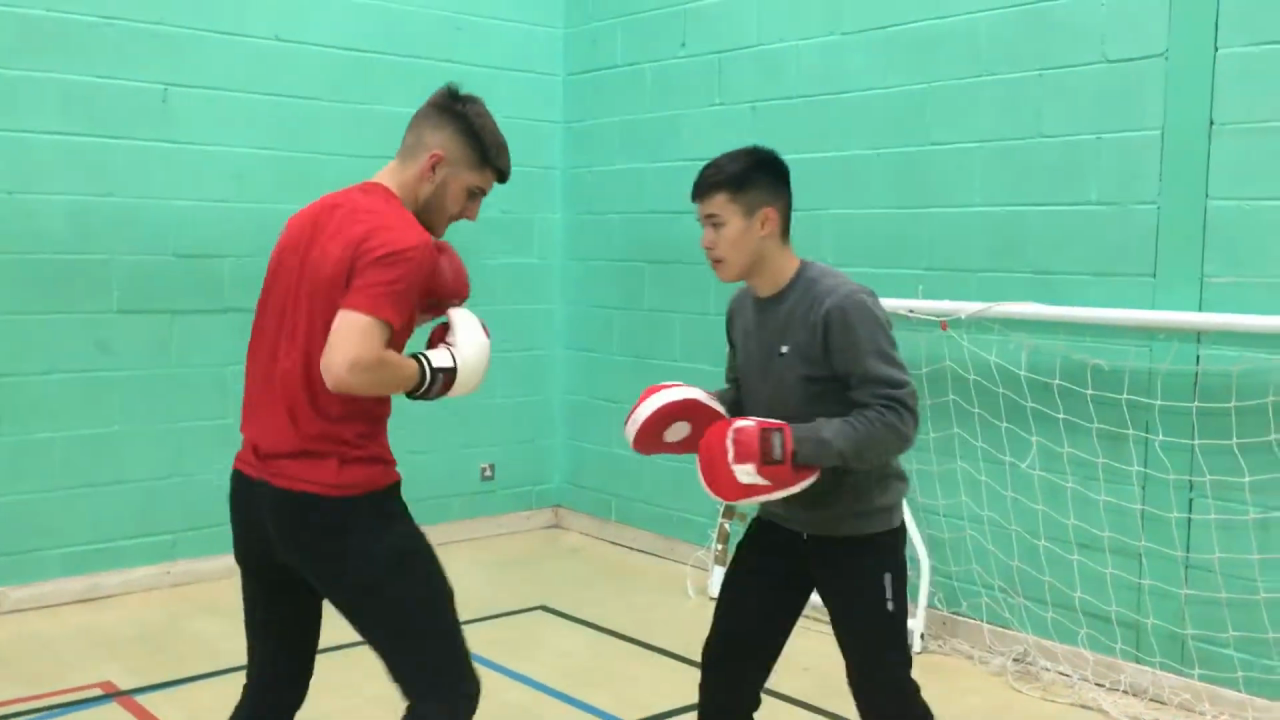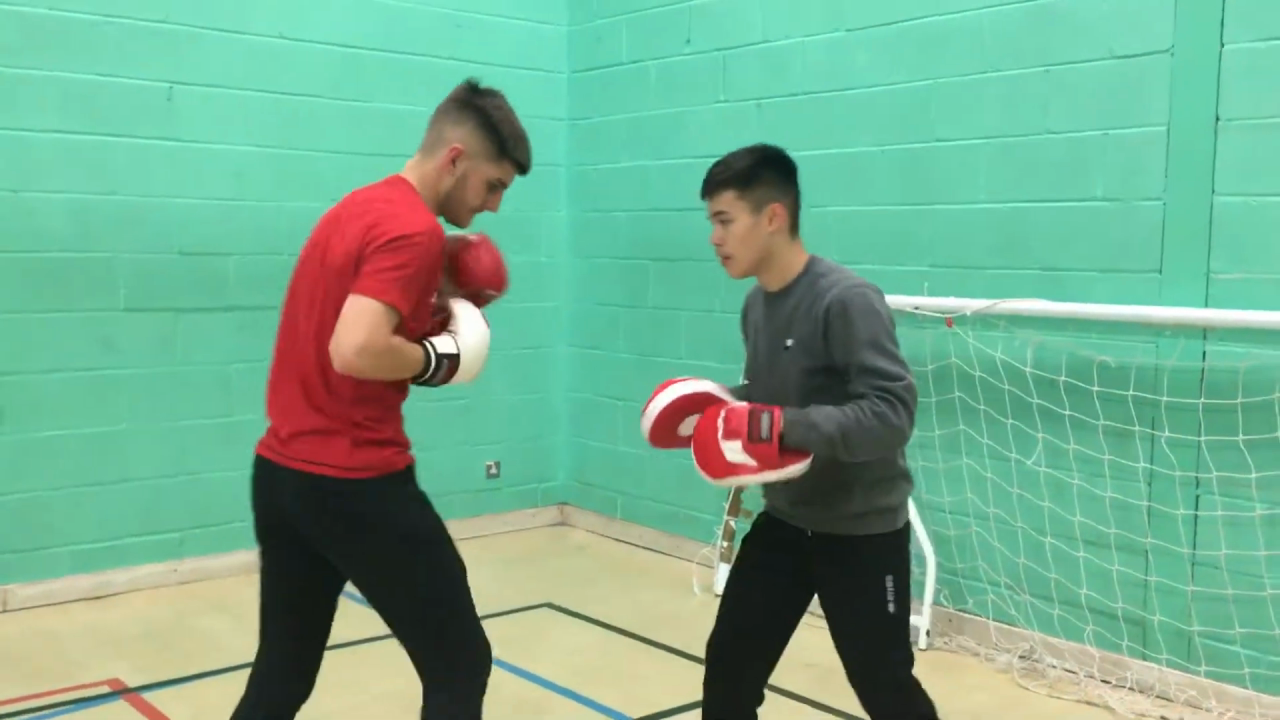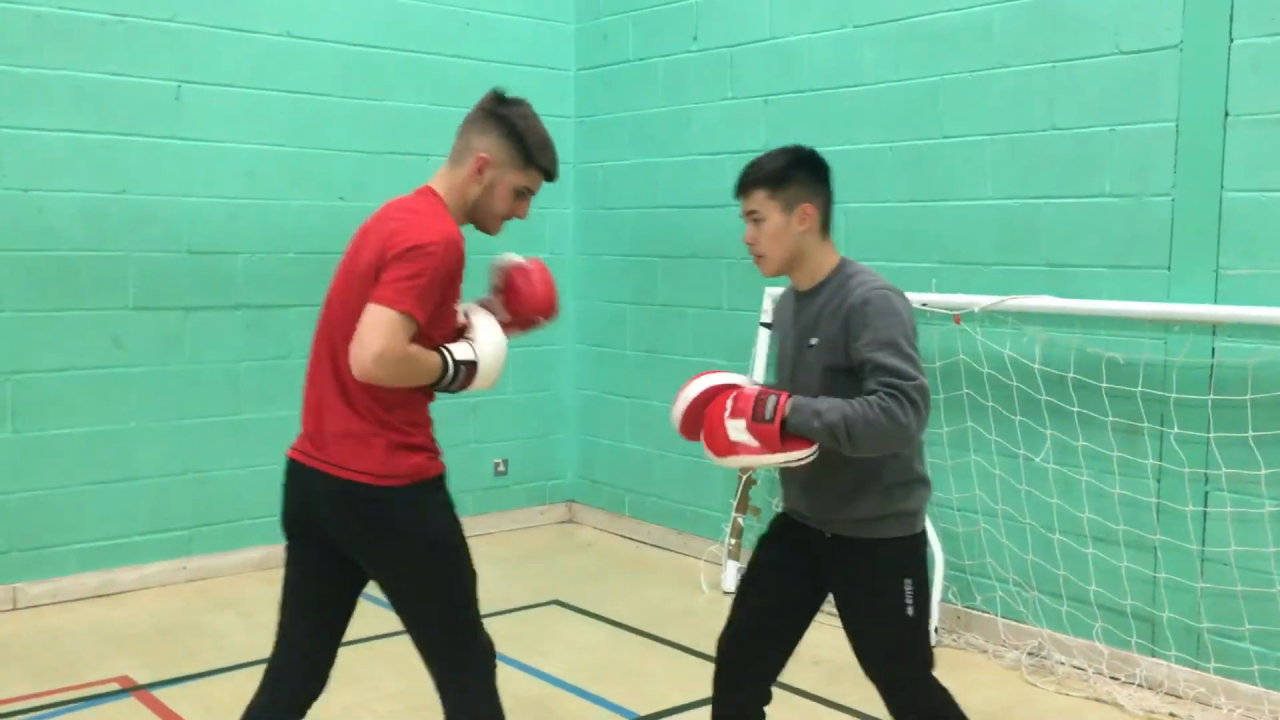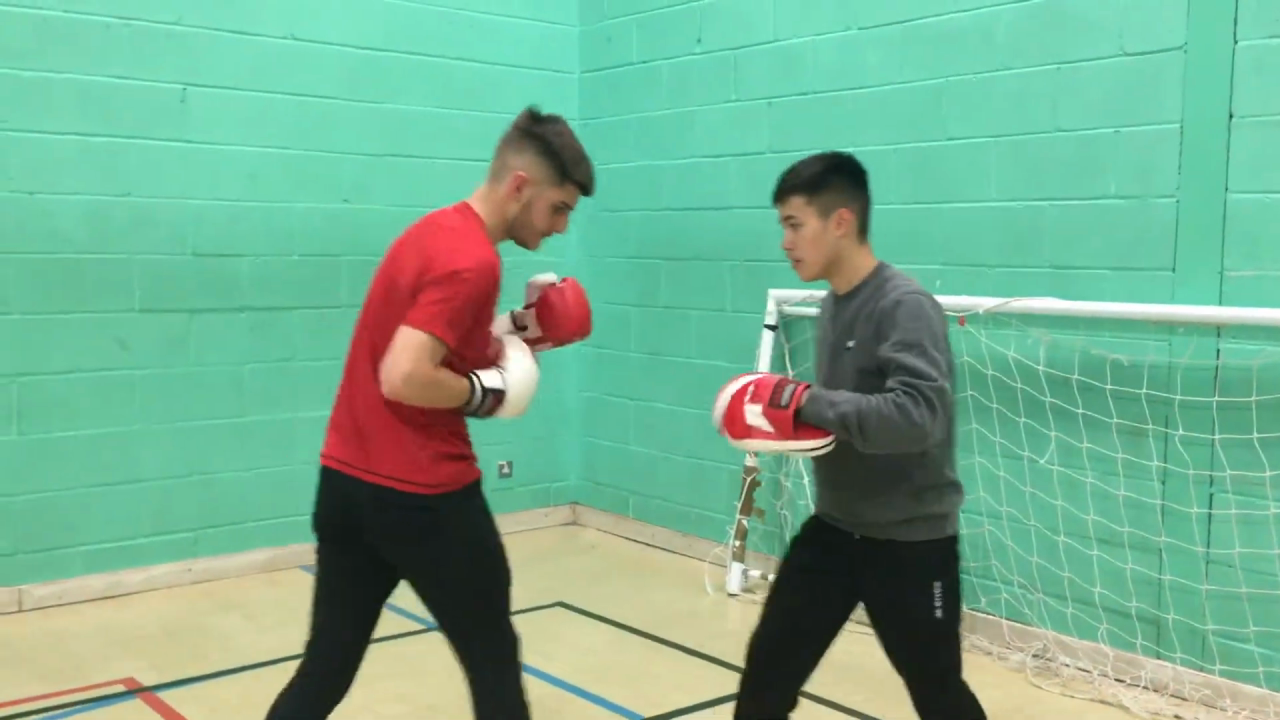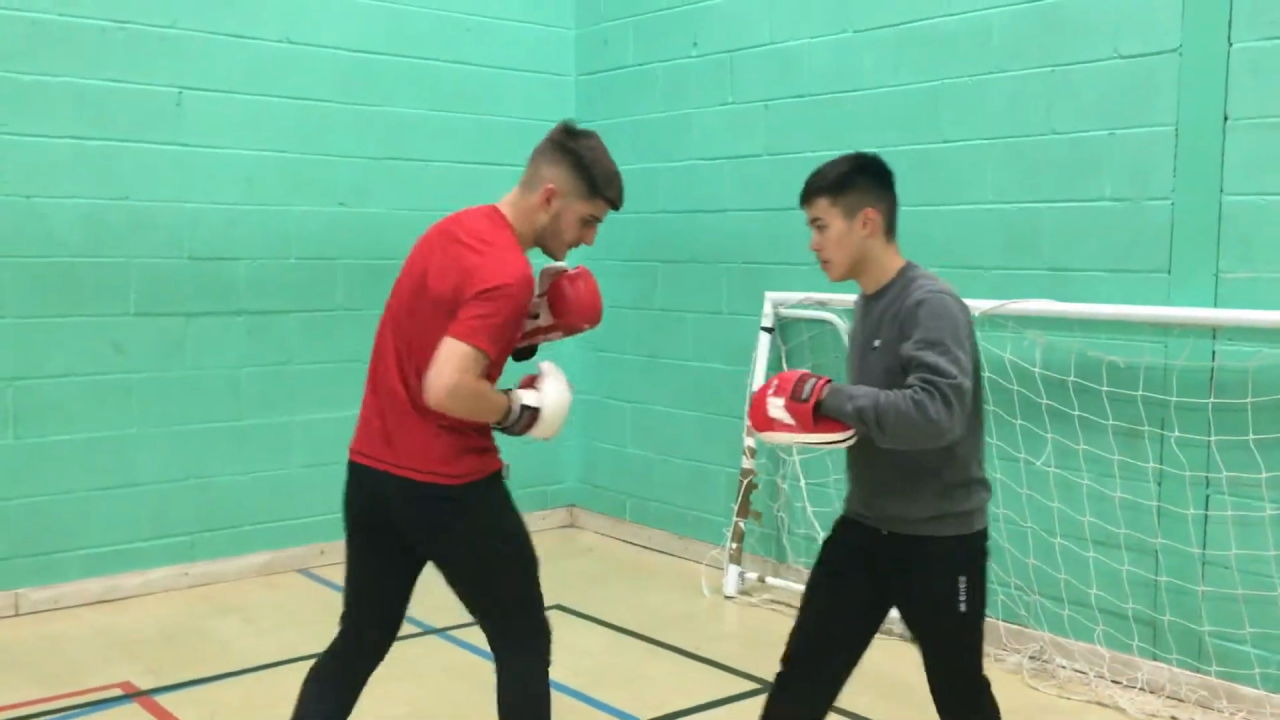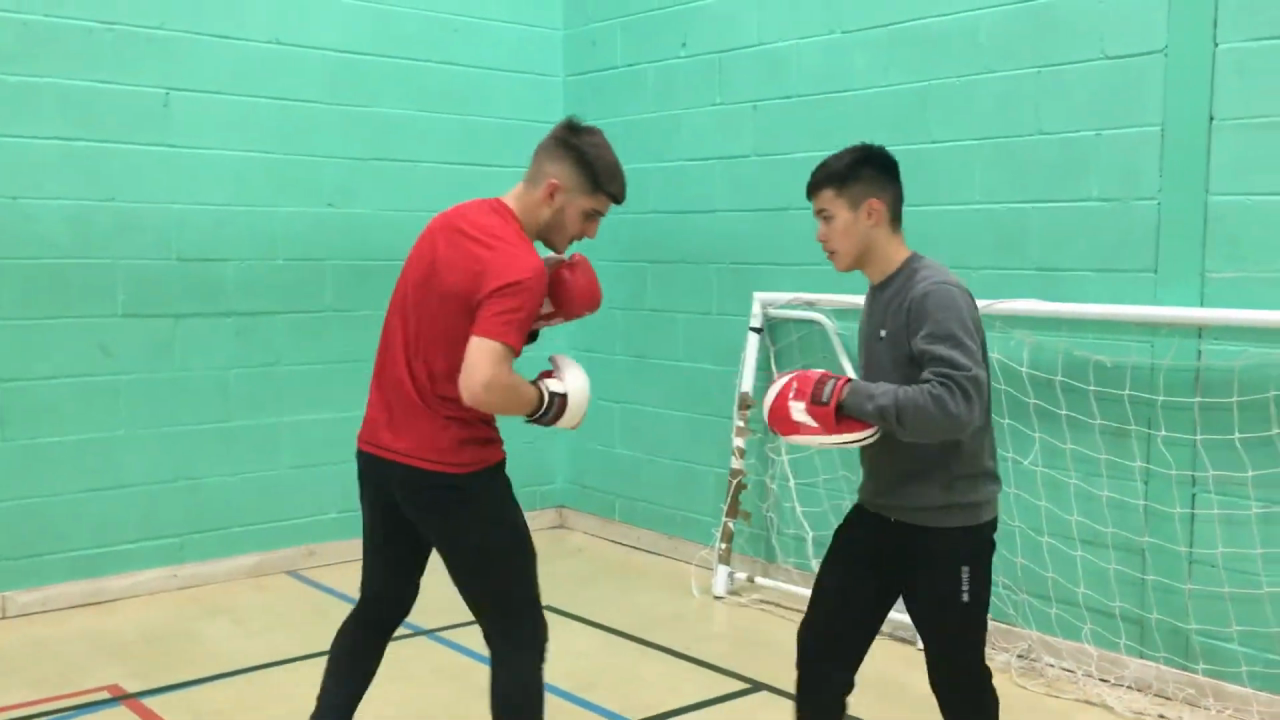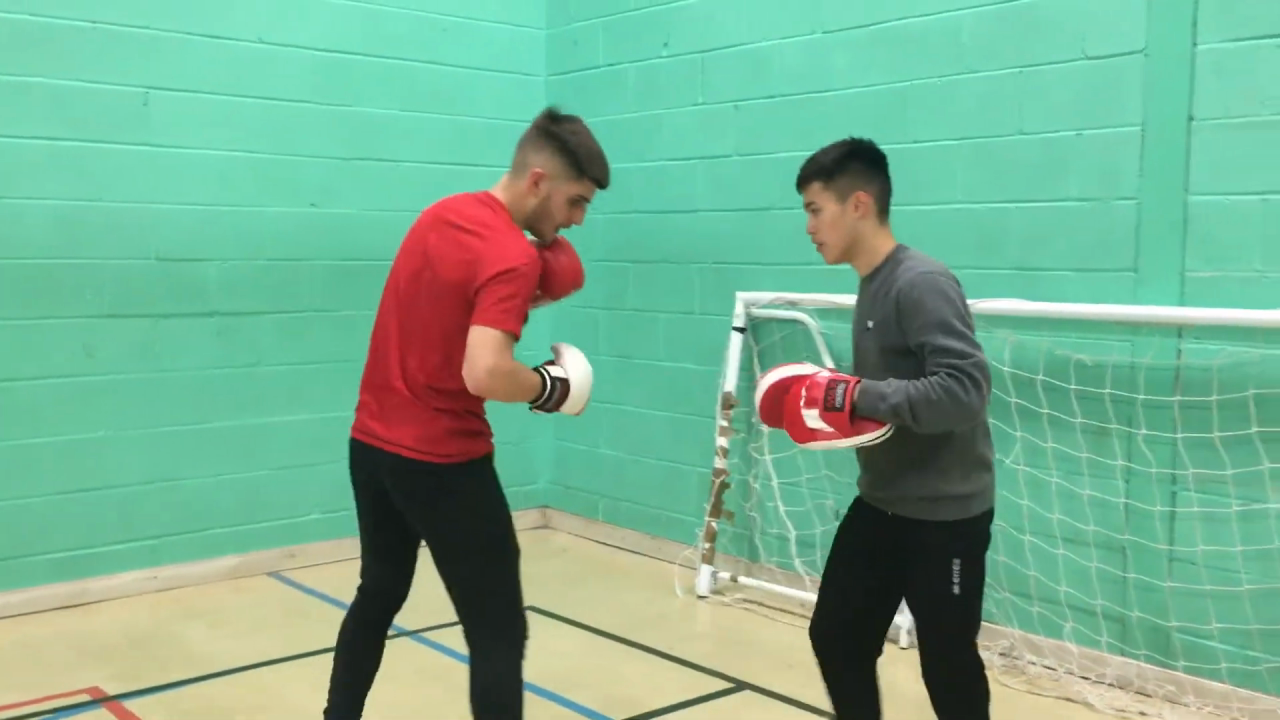
dt=0.1s
person 1, frame 1
left shoulder: (311, 219)
right shoulder: (404, 242)
right elbow: (346, 369)
right wrist: (436, 371)
left hip: (257, 490)
right hip: (340, 503)
person 1, frame 2
left shoulder: (352, 210)
right shoulder: (416, 231)
right elbow: (355, 350)
left wrist: (444, 305)
right wrist: (441, 359)
left hip: (281, 473)
right hip: (358, 484)
right knee: (459, 662)
person 1, frame 3
left shoulder: (394, 219)
right shoulder: (434, 240)
right elbow: (373, 359)
left wrist: (486, 319)
right wrist: (461, 366)
left hip: (312, 477)
right hip: (388, 490)
right knee: (467, 667)
person 1, frame 4
left shoulder: (432, 231)
right shoulder: (472, 263)
right elbow: (404, 379)
left wrist: (517, 334)
right wrist: (486, 390)
left hip: (345, 480)
right hip: (427, 493)
left knee: (327, 664)
right knee: (491, 657)
person 1, frame 5
left shoulder: (452, 230)
right shoulder: (507, 274)
right elbow: (448, 391)
left wrist: (530, 326)
right wrist: (522, 410)
left hip: (373, 472)
right hip: (451, 487)
left knee: (358, 642)
right knee: (523, 645)
person 1, frame 6
left shoulder: (452, 222)
right shoulder: (521, 268)
right elbow: (481, 387)
right wrist: (551, 400)
left hip: (380, 456)
right hip: (454, 474)
left knee: (378, 608)
right knee: (518, 638)
person 1, frame 7
left shoulder: (441, 216)
right shoulder: (513, 256)
right elbow: (485, 373)
right wrist: (555, 385)
left hip: (371, 447)
right hip: (444, 465)
left knee: (376, 596)
right knee: (498, 634)
person 2, frame 1
left shoulder: (843, 305)
right shoulder: (741, 309)
left elbow: (896, 418)
left wrist: (804, 443)
left hip: (860, 534)
right hip: (779, 527)
right knee: (725, 669)
person 2, frame 2
left shoulder: (849, 301)
right shoulder: (754, 305)
left elbow: (892, 414)
left wrist: (788, 426)
right wrist: (726, 410)
left hip: (863, 532)
right hip: (785, 524)
right knee: (730, 665)
person 2, frame 3
left shoulder: (872, 301)
right shoulder: (788, 304)
left elbow: (901, 415)
left wrist: (793, 413)
right wrist: (750, 404)
left hip: (880, 535)
right hip: (803, 524)
right knee: (740, 661)
person 2, frame 4
left shoulder: (906, 306)
right shoulder: (832, 307)
left elbow: (917, 417)
left wrist: (810, 404)
right wrist: (790, 410)
left hip: (912, 539)
right hip: (835, 528)
right knee: (770, 664)
person 2, frame 5
left shoulder: (931, 305)
right shoulder: (867, 306)
left elbow: (935, 414)
left wrist: (829, 398)
right wrist: (814, 407)
left hip: (941, 536)
right hip: (866, 525)
right knee: (806, 663)
person 2, frame 6
left shoulder: (937, 295)
right shoulder: (881, 294)
left elbow: (957, 404)
left wrist: (848, 397)
right wrist: (828, 401)
left hip: (950, 524)
right hip: (880, 513)
left knee: (956, 673)
right knee: (822, 647)
person 2, frame 7
left shoulder: (924, 284)
right shoulder: (872, 286)
left elbow: (965, 390)
left wrist: (861, 397)
right wrist: (830, 400)
left hip: (945, 514)
right hip: (880, 505)
left knee: (949, 667)
right knee: (835, 638)
